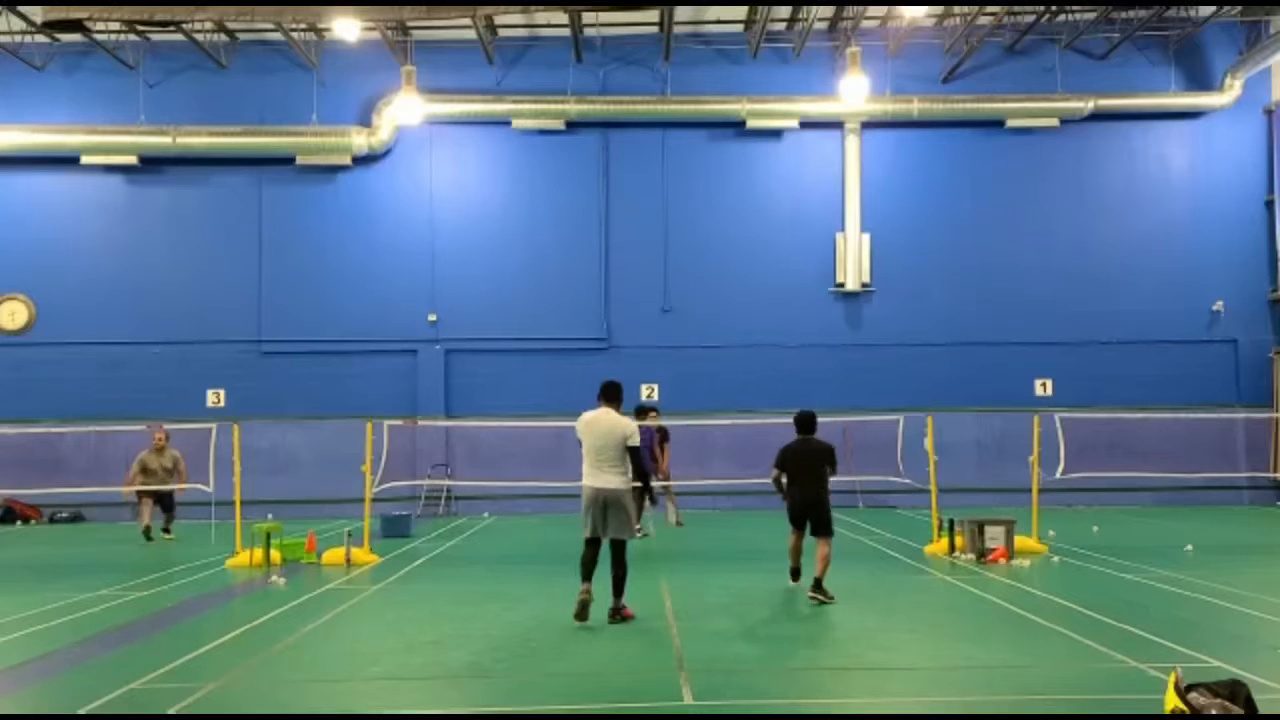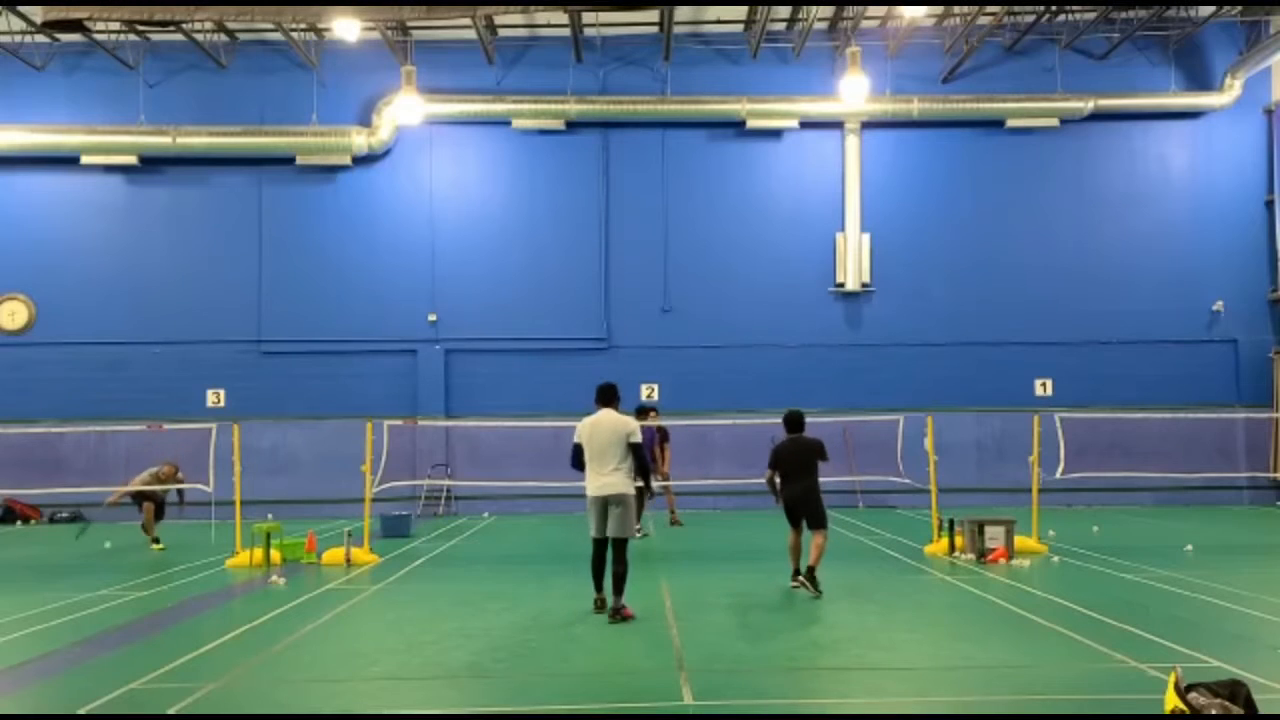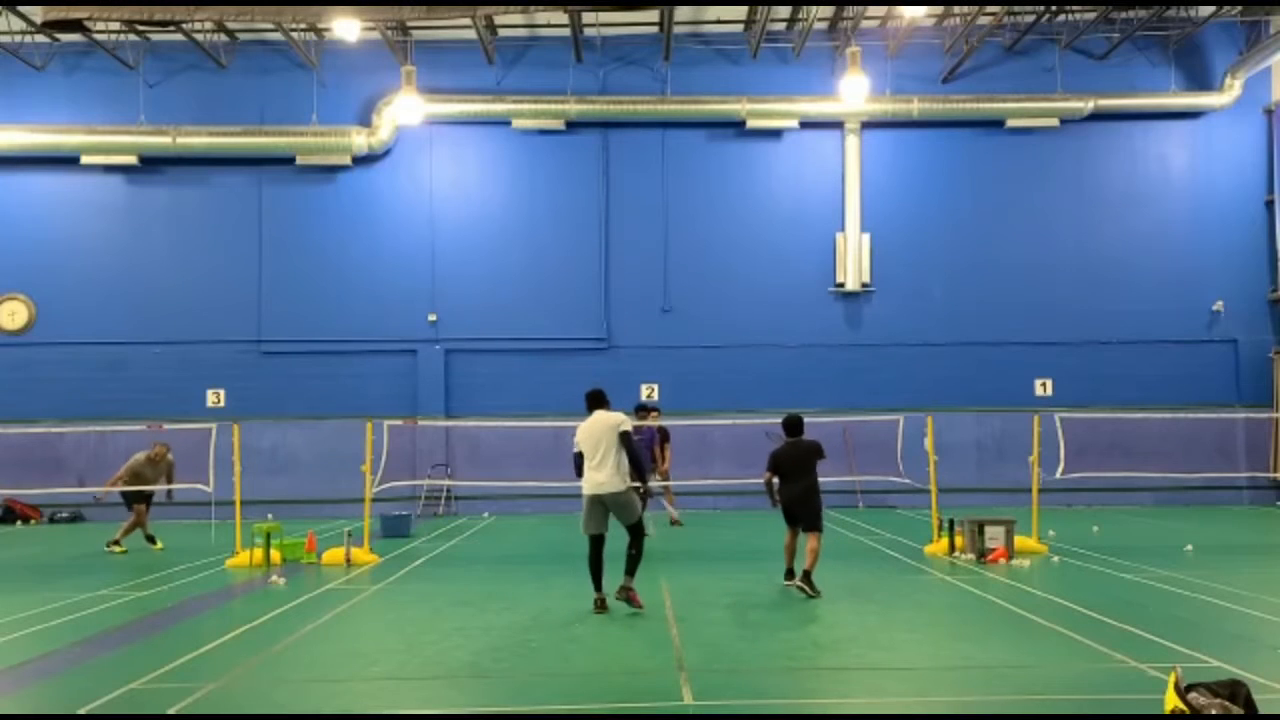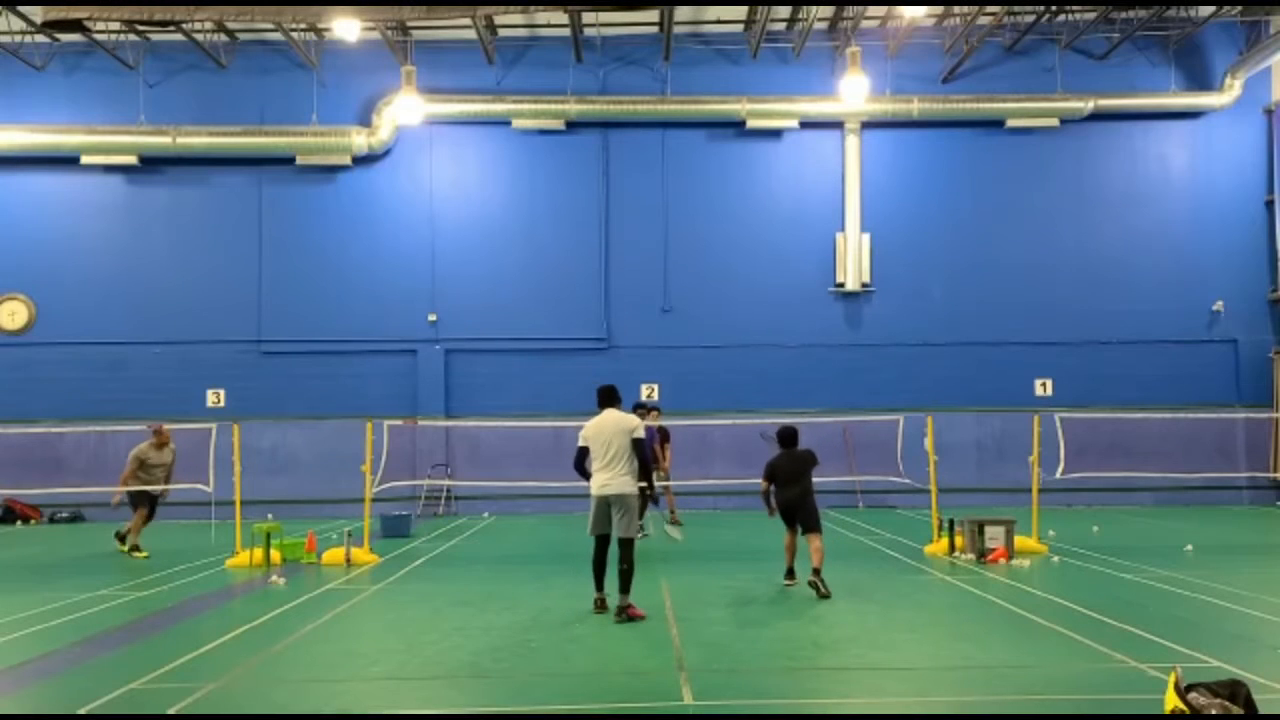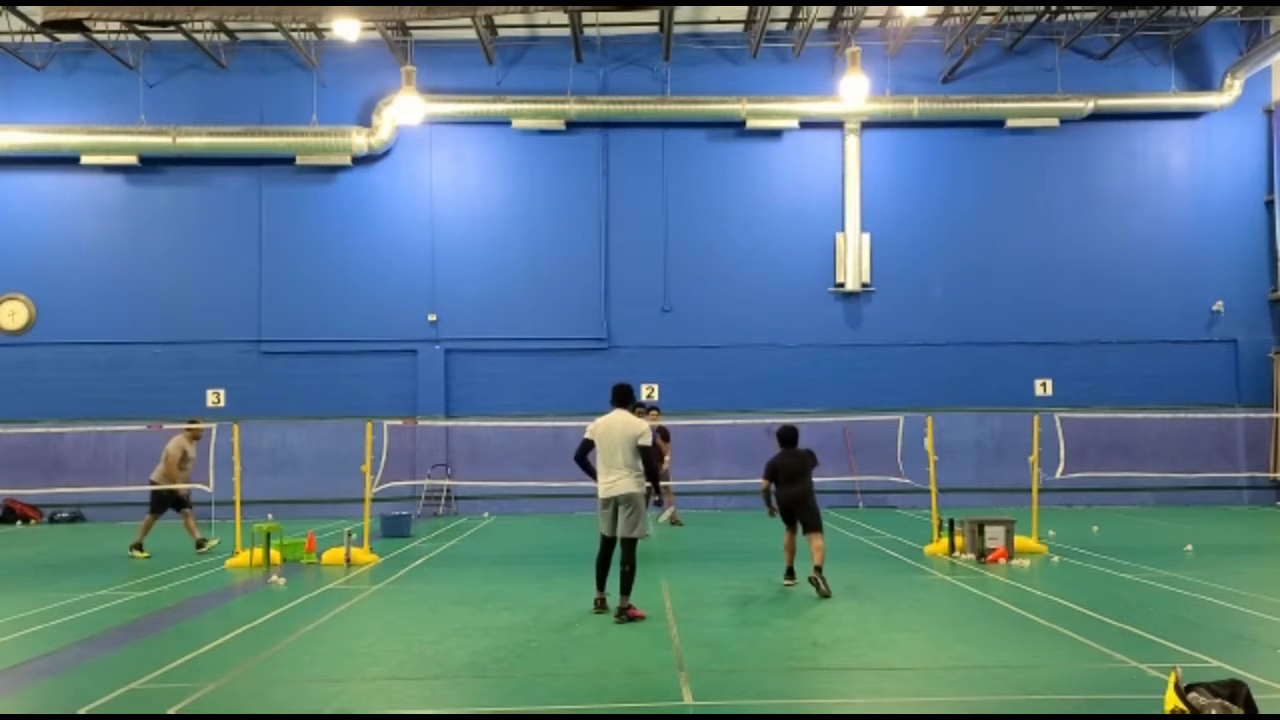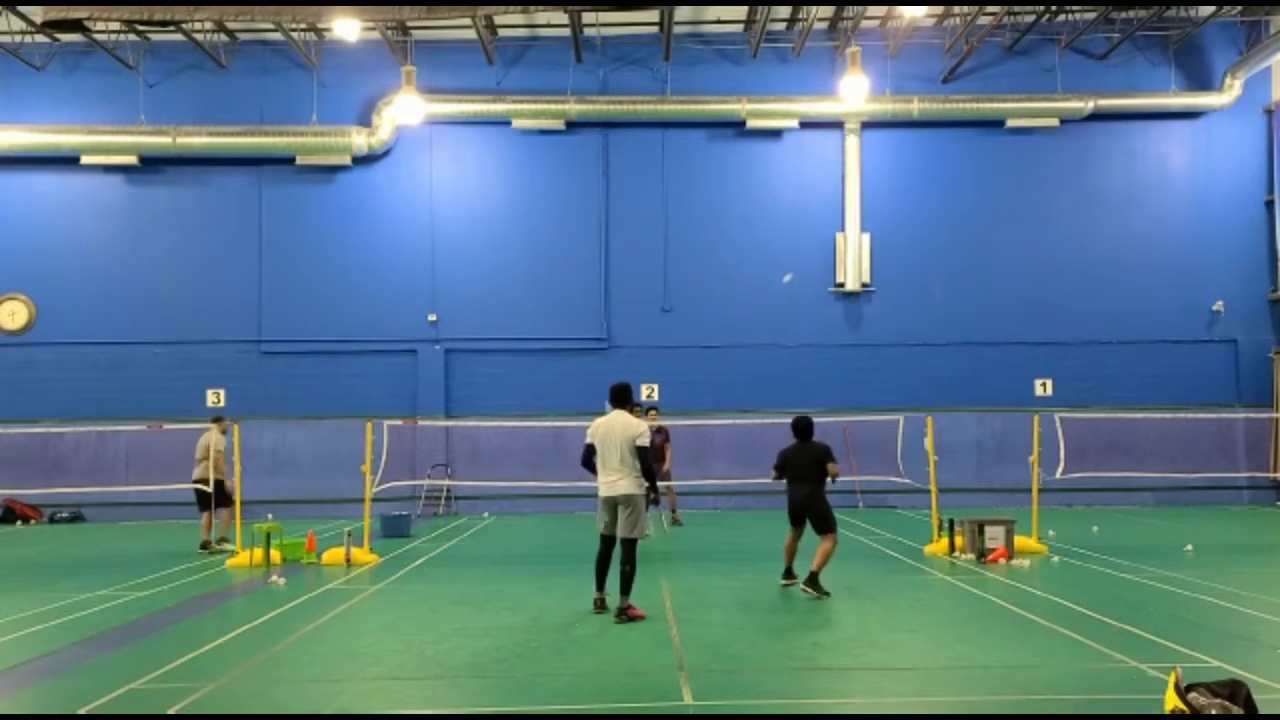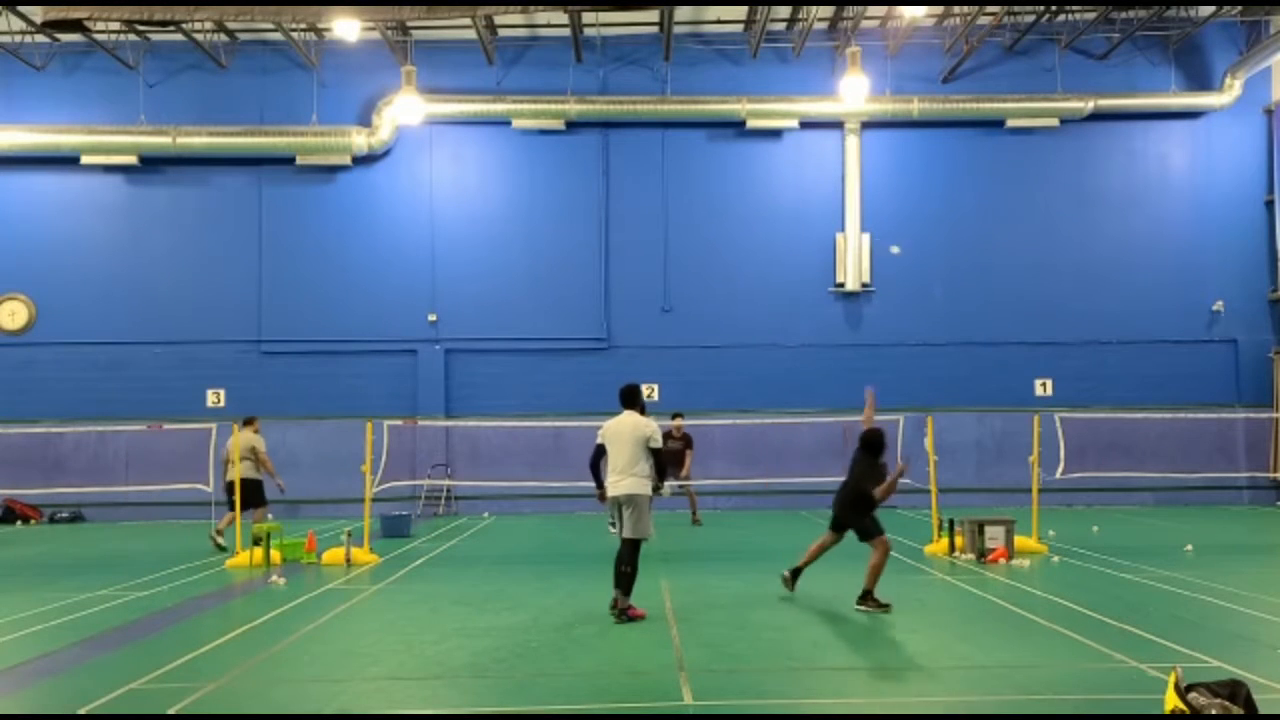
dt=0.4s
person 1, frame 1
left shoulder: (583, 421)
right shoulder: (627, 425)
right elbow: (638, 465)
right wrist: (648, 491)
left hip: (591, 488)
right hip: (619, 490)
left knee: (591, 543)
right knee: (618, 549)
left ankle: (585, 589)
right ankle: (617, 607)
person 1, frame 2
left shoulder: (583, 425)
right shoulder: (629, 424)
left elbow: (575, 462)
right elbow: (640, 460)
right wrist: (647, 484)
left hip: (595, 491)
right hip: (621, 491)
left knee: (598, 546)
right knee: (619, 549)
left ankle: (599, 598)
right ankle: (617, 606)
person 1, frame 3
left shoulder: (581, 429)
right shoulder: (619, 418)
right elbow: (632, 451)
right wrist: (643, 481)
left hip: (590, 490)
right hip: (618, 487)
left knee: (595, 544)
right knee: (637, 532)
left ankle: (599, 598)
right ankle: (627, 586)
person 1, frame 4
left shoulder: (589, 427)
right shoulder: (632, 421)
left elbow: (578, 464)
right elbow: (643, 457)
right wrist: (650, 486)
left hip: (598, 490)
right hip: (625, 489)
left knee: (601, 544)
right knee: (626, 547)
left ankle: (599, 598)
right ankle: (623, 605)
person 1, frame 5
left shoulder: (597, 425)
right shoulder: (640, 426)
left elbow: (579, 456)
right elbow: (649, 463)
right wrist: (656, 489)
left hip: (606, 491)
right hip: (631, 490)
left knee: (606, 544)
right knee: (628, 547)
left ankle: (600, 598)
right ankle: (624, 607)
person 1, frame 6
left shoulder: (596, 425)
right shoulder: (638, 426)
left elbow: (586, 460)
right elbow: (645, 464)
right wrist: (654, 489)
left hip: (606, 491)
right hip: (632, 491)
left knee: (606, 545)
right knee: (628, 548)
left ankle: (599, 598)
right ankle: (624, 607)
person 1, frame 7
left shoulder: (608, 426)
right shoulder: (648, 426)
left elbow: (594, 461)
right elbow: (660, 462)
left wrist: (600, 487)
right wrist: (659, 481)
left hip: (614, 491)
right hip: (637, 491)
left knee: (625, 544)
right knee: (631, 547)
left ankle: (617, 597)
right ankle: (623, 607)
person 2, frame 1
left shoulder: (786, 450)
right shoulder: (826, 448)
left elbow: (775, 476)
right elbow: (832, 471)
left wrist: (784, 493)
left hip: (795, 501)
right hip: (819, 500)
left knee: (797, 534)
right knee: (824, 542)
left ankle: (794, 572)
right ankle: (817, 586)
person 2, frame 2
left shoulder: (778, 449)
right shoulder: (815, 444)
left elbow: (769, 477)
right elbow: (824, 458)
left wrist: (776, 494)
left hip: (789, 497)
right hip: (810, 495)
left knee: (796, 531)
right knee: (819, 534)
left ankle: (796, 574)
right ankle: (809, 574)
person 2, frame 3
left shoulder: (777, 453)
right shoulder: (813, 446)
left elbow: (767, 479)
right elbow: (821, 456)
left wrist: (772, 497)
left hip: (787, 499)
right hip: (809, 497)
left knee: (792, 532)
right knee: (814, 537)
left ankle: (789, 574)
right ankle: (806, 577)
person 2, frame 4
left shoulder: (773, 463)
right shoulder: (807, 455)
left elbow: (764, 488)
left wrist: (769, 506)
left hip: (783, 503)
right hip: (804, 500)
left knee: (791, 531)
right knee: (815, 538)
left ankle: (789, 573)
right ankle: (816, 574)
person 2, frame 5
left shoulder: (773, 462)
right shoulder: (807, 454)
left elbow: (765, 487)
left wrist: (769, 505)
left hip: (784, 501)
right hip: (805, 499)
left knee: (790, 530)
right knee: (816, 538)
left ankle: (789, 573)
right ankle: (817, 572)
person 2, frame 6
left shoulder: (785, 453)
right shoulder: (822, 449)
left elbow: (776, 476)
right elbow: (834, 472)
right wrist: (824, 471)
left hip: (794, 499)
right hip: (815, 499)
left knee: (795, 533)
right knee: (829, 539)
left ankle: (788, 573)
right ankle: (811, 579)
person 2, frame 7
left shoulder: (862, 452)
right shoulder: (874, 468)
left elbow: (866, 423)
right elbow: (879, 496)
left wrist: (869, 400)
right wrist: (895, 476)
left hip: (843, 504)
right hip: (855, 510)
left knee: (830, 540)
right knee: (882, 546)
left ankle: (794, 572)
right ankle: (866, 597)
